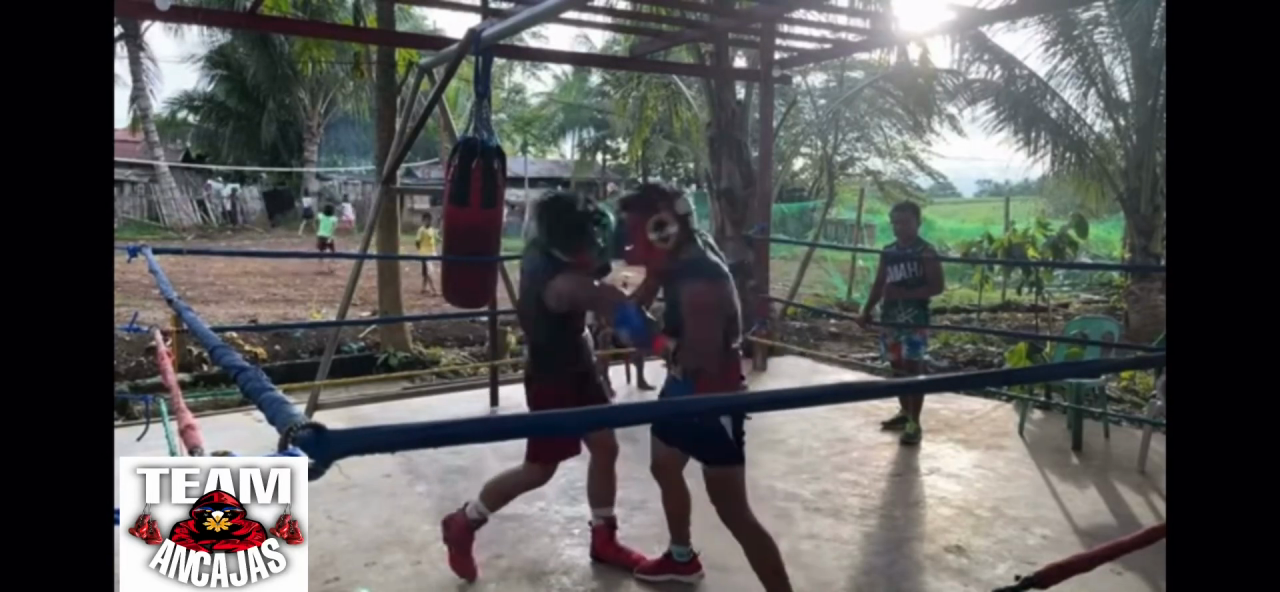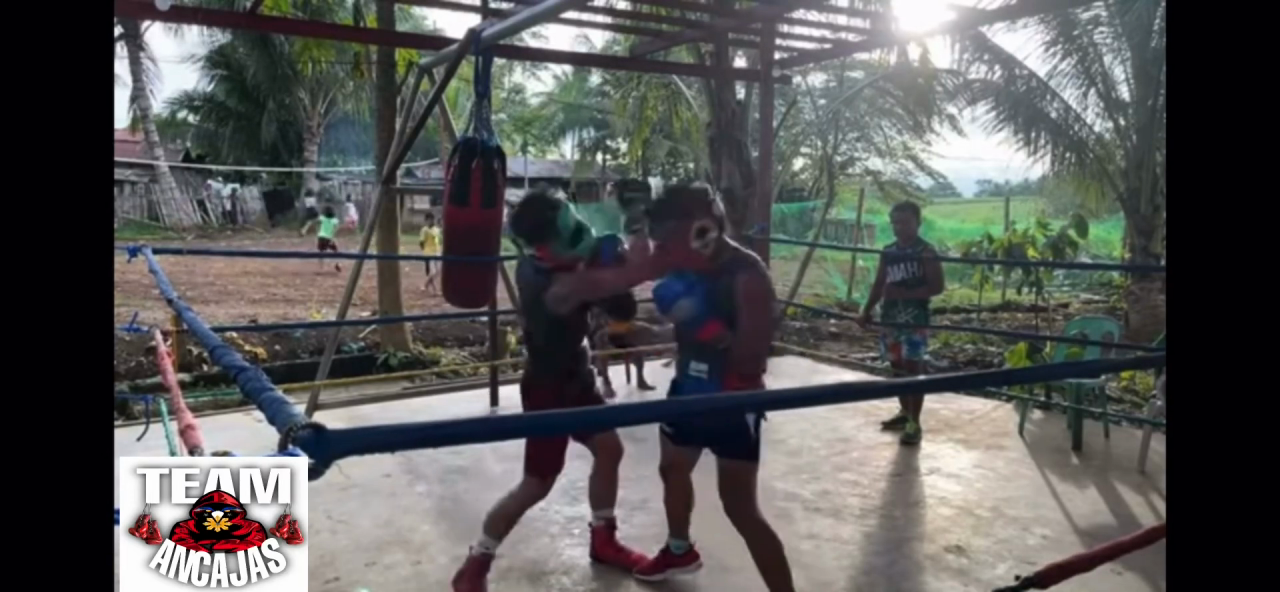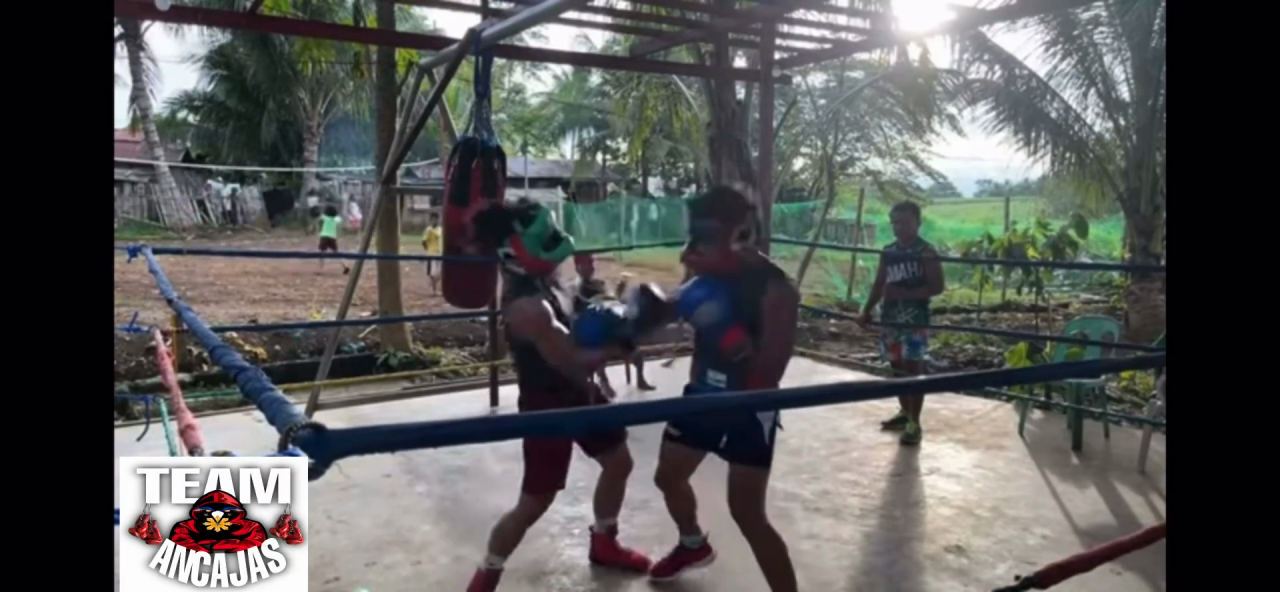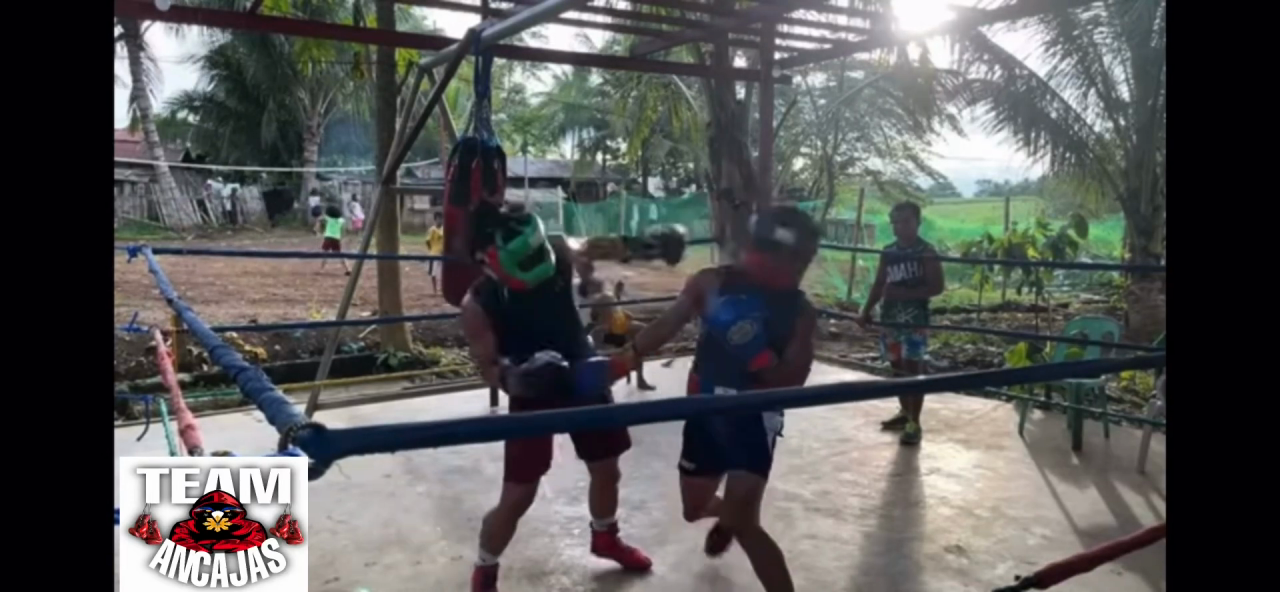
dt=0.1s
person 1, frame 1
left shoulder: (697, 285)
right shoulder: (697, 250)
left elbow: (704, 366)
right hip: (683, 391)
left knee: (733, 511)
right knee: (663, 469)
right ankle: (681, 558)
person 1, frame 2
left shoulder: (750, 278)
right shoulder: (699, 259)
left elbow: (751, 359)
left wrist: (703, 323)
left hip: (734, 397)
right hip: (691, 385)
left knee: (741, 509)
right knee: (672, 468)
right ankle: (679, 549)
person 1, frame 3
left shoulder: (776, 290)
right shoulder: (707, 267)
left elbow: (769, 374)
right elbow: (673, 307)
left wrist: (724, 329)
left hip: (750, 407)
right hip: (704, 391)
left knee: (747, 514)
right knee: (668, 476)
right ankle: (692, 543)
person 1, frame 4
left shoulder: (800, 312)
right shoulder: (713, 282)
left elbow: (789, 384)
right elbow: (666, 327)
left wrist: (756, 350)
left hip: (753, 417)
left knee: (742, 520)
right knee: (694, 506)
right ankle: (725, 514)
person 2, frame 1
left shoulder: (544, 251)
right shoulder: (563, 282)
right elbow: (618, 307)
left hip: (575, 369)
right hip: (553, 379)
left knee: (606, 448)
right knee: (539, 468)
left ankle: (604, 538)
right ankle: (464, 523)
person 2, frame 2
left shoulder: (536, 262)
right shoulder: (562, 286)
right elbow: (630, 275)
left hip: (571, 377)
right hip: (551, 388)
left knee: (610, 451)
right knee: (537, 483)
left ankle: (603, 539)
person 2, frame 3
left shoulder: (531, 275)
right shoulder: (526, 305)
right elbow: (579, 362)
left hip: (576, 390)
right hip: (545, 401)
left knee: (619, 463)
right knee: (536, 500)
left ankle: (604, 541)
person 2, frame 4
left shoulder: (554, 254)
right shoulder: (477, 304)
left elbow: (590, 249)
right elbow: (489, 372)
left wrist: (644, 244)
right wrist: (521, 376)
left hip: (582, 382)
right hip: (531, 397)
left knee: (606, 471)
right knee: (517, 497)
left ankle: (604, 538)
person 3, frame 1
left shoulder: (926, 252)
right shoulder: (888, 252)
left elbow: (937, 286)
right elbow: (879, 284)
left wrist: (904, 293)
right wrist: (867, 311)
left hip: (915, 317)
right hip: (890, 316)
left knee: (914, 368)
right knee: (897, 366)
left ankle: (914, 423)
right ankle: (904, 412)
person 3, frame 2
left shoulder: (926, 252)
right shoulder: (888, 252)
left elbow: (937, 286)
right elbow: (879, 284)
left wrist: (905, 293)
right wrist: (867, 311)
left hip: (915, 317)
right hip: (890, 316)
left knee: (914, 368)
right knee: (897, 366)
left ankle: (914, 423)
right ankle: (905, 412)
person 3, frame 3
left shoulder: (926, 252)
right shoulder: (888, 252)
left elbow: (937, 286)
right elbow: (879, 284)
left wrist: (904, 293)
right wrist: (867, 311)
left hip: (915, 318)
right hip: (890, 316)
left knee: (914, 368)
right knee: (897, 367)
left ankle: (914, 423)
right ankle: (904, 412)
person 3, frame 4
left shoulder: (926, 252)
right shoulder: (888, 252)
left elbow: (937, 286)
right elbow: (879, 284)
left wrist: (904, 293)
right wrist: (867, 310)
left hip: (915, 317)
right hip: (890, 316)
left knee: (914, 367)
right knee: (897, 366)
left ankle: (914, 423)
right ankle: (904, 412)
